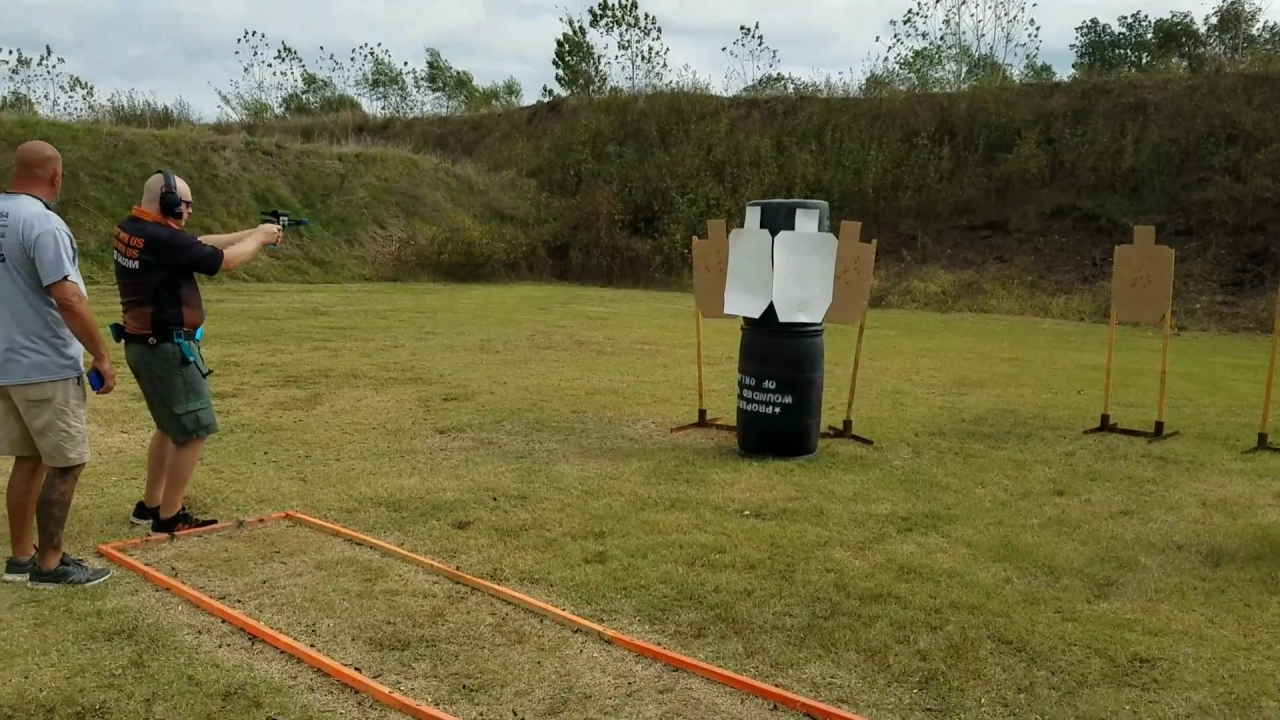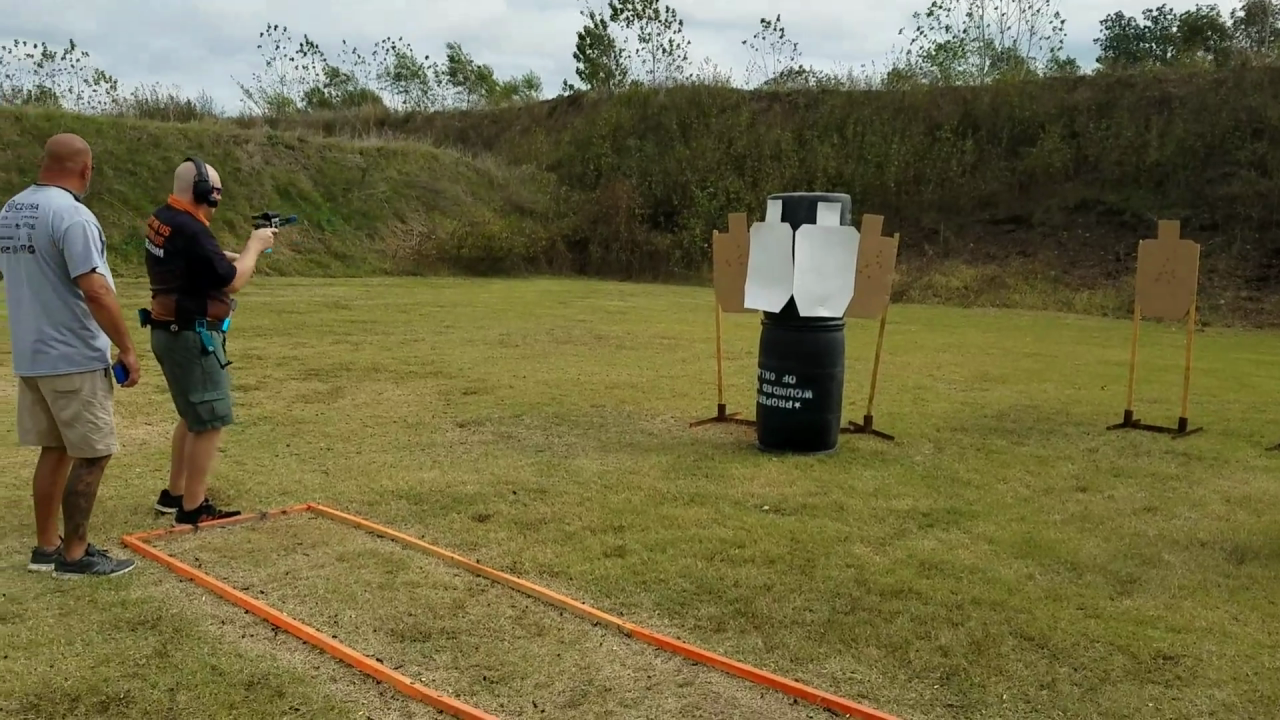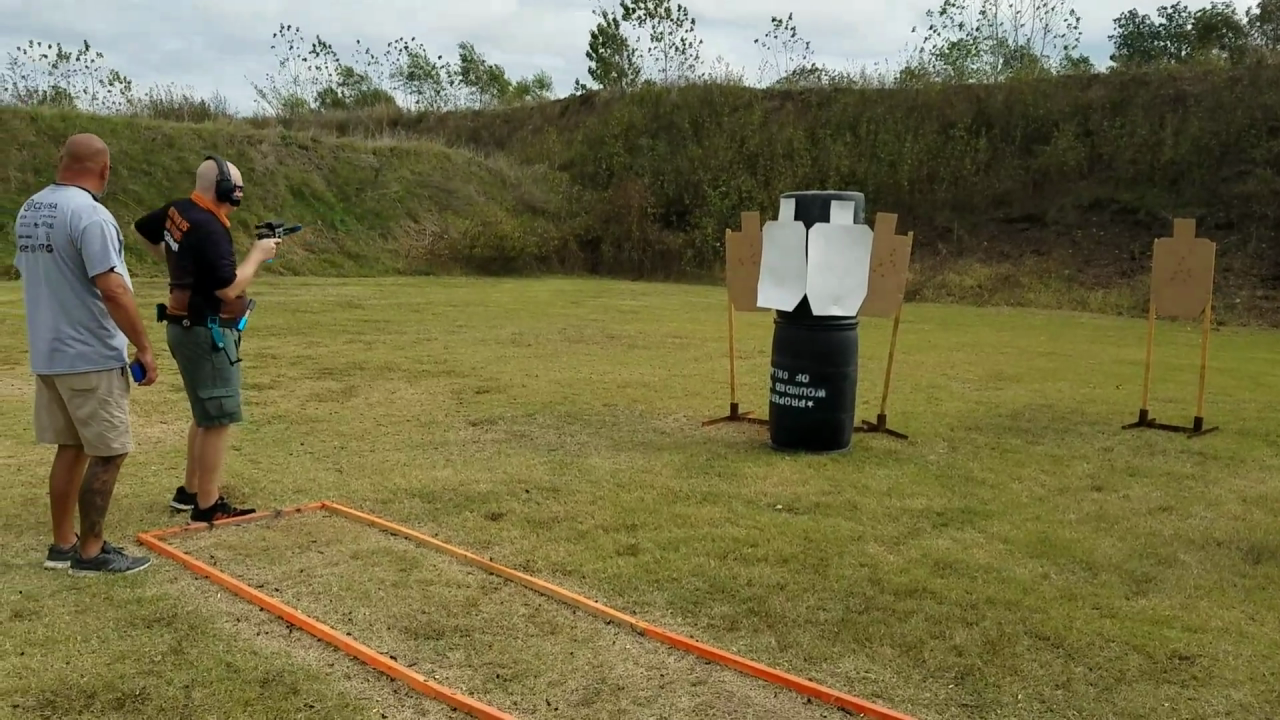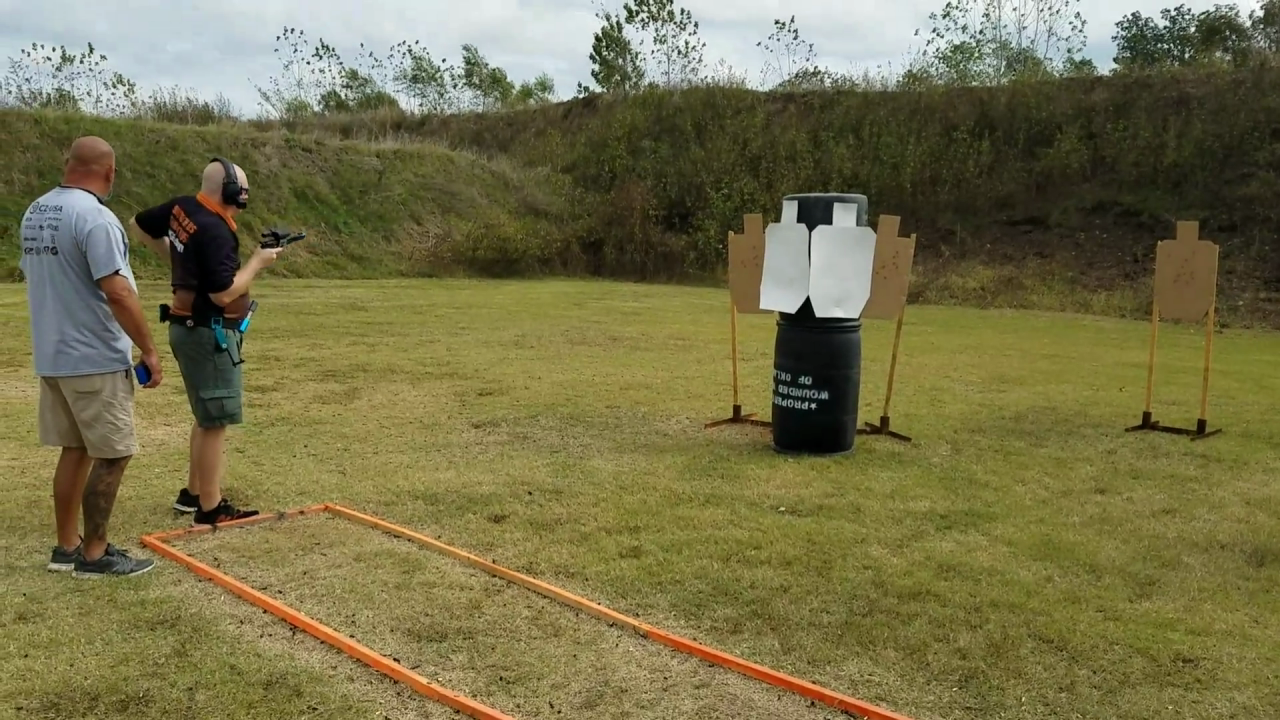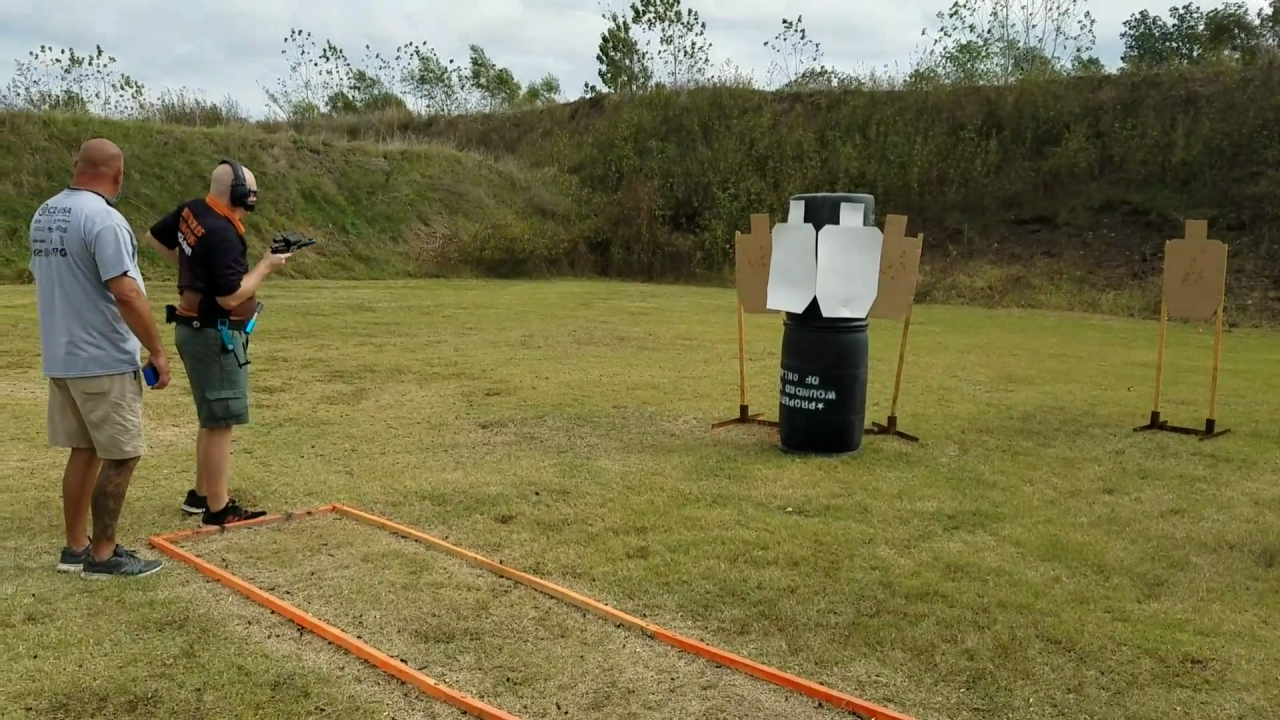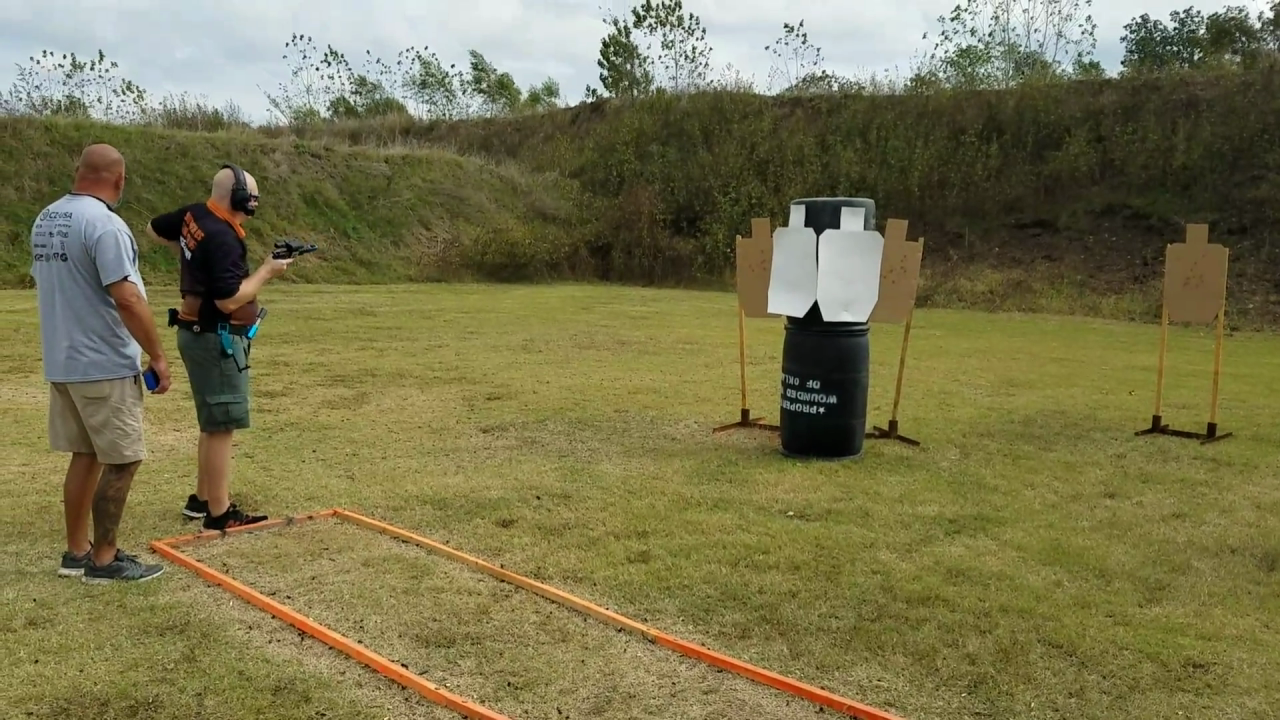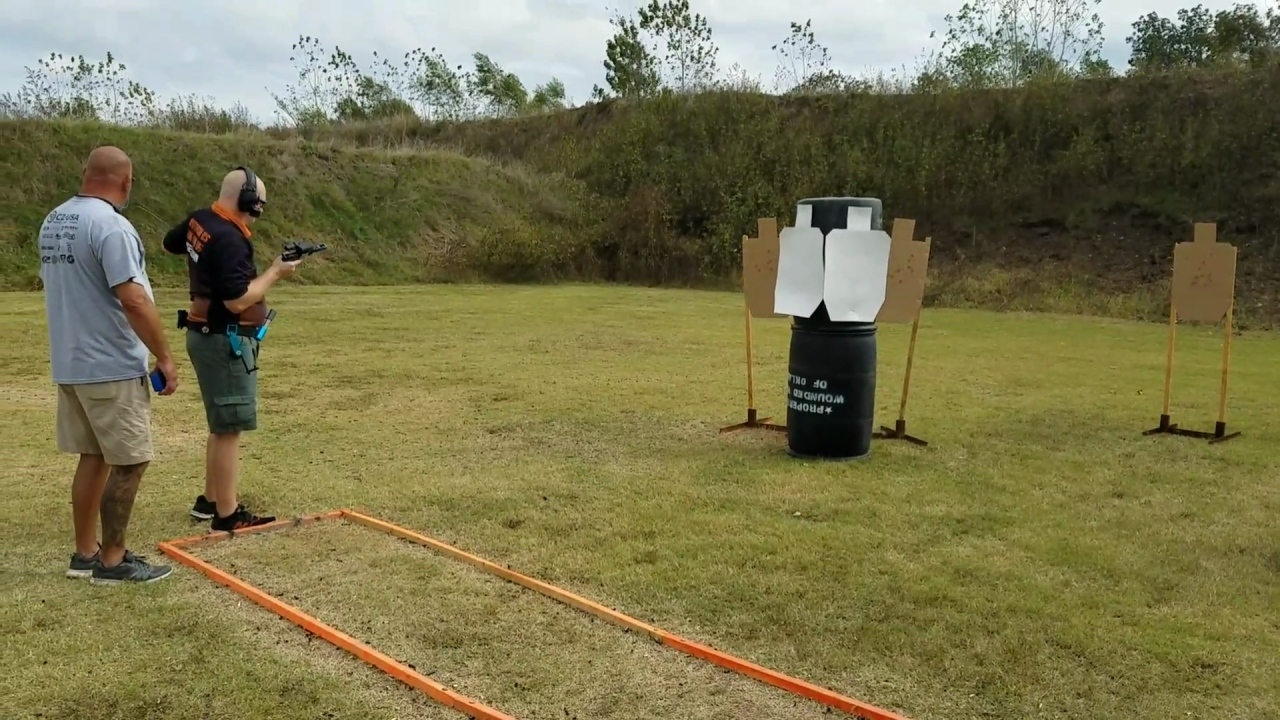
dt=0.2s
person 1, frame 1
right shoulder: (42, 223)
right elbow: (68, 300)
right wrist: (101, 355)
right hip: (46, 368)
right knee: (65, 463)
right ankle: (49, 563)
person 1, frame 2
right shoulder: (71, 215)
right elbow: (95, 292)
right wrist: (126, 349)
right hip: (73, 360)
left knee: (54, 450)
right knee: (92, 454)
left ankle: (46, 546)
right ankle: (74, 554)
person 1, frame 3
left shoulder: (30, 210)
right shoulder: (90, 215)
left elbow: (31, 275)
right elbow: (113, 291)
right wrist: (144, 348)
left hip: (49, 355)
right hip: (91, 358)
left knee: (71, 448)
right knee: (108, 453)
left ankle: (63, 544)
right ankle: (91, 551)
person 1, frame 4
left shoulder: (36, 213)
right shoulder: (95, 217)
right elbow: (118, 293)
right wrist: (149, 350)
left hip: (53, 357)
right hip: (95, 360)
left knee: (75, 450)
right knee: (112, 455)
left ankle: (67, 546)
right ankle: (94, 554)
person 1, frame 5
left shoulder: (44, 214)
right shoulder: (103, 218)
right elbow: (126, 294)
right wrist: (156, 352)
left hip: (61, 358)
right hip: (103, 361)
left knee: (84, 451)
right knee: (120, 456)
left ankle: (76, 547)
right ankle: (103, 554)
person 1, frame 6
left shoulder: (46, 220)
right shoulder: (104, 223)
right elbow: (127, 300)
right wrist: (157, 357)
left hip: (63, 362)
right hip: (105, 366)
left knee: (85, 455)
right knee: (121, 461)
left ankle: (77, 552)
right ankle: (104, 559)
person 1, frame 7
left shoulder: (53, 222)
right shoulder: (110, 225)
right elbow: (133, 301)
right wrist: (164, 358)
left hip: (71, 364)
right hip: (111, 367)
left knee: (93, 457)
right knee: (128, 461)
left ankle: (85, 553)
right ankle: (112, 560)
person 2, frame 1
left shoulder: (130, 228)
right shoulder: (161, 239)
left elbow: (200, 245)
right elbow: (223, 261)
left wrist: (249, 233)
right wrist: (259, 239)
left hip: (144, 344)
right hip: (168, 347)
left knee: (171, 427)
right knee: (194, 431)
left ankle: (150, 505)
right ankle: (169, 516)
person 2, frame 2
left shoulder: (162, 218)
right shoulder: (190, 230)
right elbow: (233, 282)
left wrist: (224, 255)
right wrist: (255, 245)
left hip: (170, 330)
right hip: (192, 336)
left knee: (193, 418)
right knee: (210, 422)
left ankle: (174, 494)
right ankle: (193, 507)
person 2, frame 3
left shoulder: (178, 210)
right shoulder: (209, 229)
left elbow: (142, 230)
right elbow: (228, 289)
right wrist: (257, 254)
left hip: (188, 326)
right hip: (207, 332)
left knee: (206, 415)
right knee: (218, 419)
left ankle: (190, 490)
right ankle: (208, 505)
person 2, frame 4
left shoulder: (183, 208)
right shoulder: (215, 232)
left elbow: (139, 226)
right elbow: (223, 294)
right wrist: (257, 262)
left hip: (189, 327)
right hip: (208, 333)
left knee: (207, 417)
right knee: (216, 420)
left ankle: (193, 492)
right ankle: (210, 507)
person 2, frame 5
left shoulder: (193, 211)
right shoulder: (222, 235)
left elbow: (155, 237)
right elbow: (230, 297)
right wrist: (266, 266)
left hip: (196, 328)
right hip: (214, 334)
left knee: (213, 418)
right knee: (221, 421)
left ankle: (201, 493)
right ankle: (218, 508)
person 2, frame 6
left shoulder: (195, 215)
right shoulder: (222, 239)
left elbow: (155, 228)
right elbow: (229, 300)
right wrist: (267, 271)
left hip: (200, 333)
right hip: (215, 338)
left knee: (213, 423)
right knee: (222, 426)
left ankle: (202, 498)
right ankle: (219, 513)
person 2, frame 7
left shoulder: (200, 220)
right shoulder: (228, 239)
left elbow: (169, 244)
right elbow: (237, 301)
right wrist: (274, 273)
left hip: (207, 335)
right hip: (224, 340)
left knee: (222, 424)
right knee: (230, 428)
left ankle: (210, 500)
right ankle: (227, 514)
